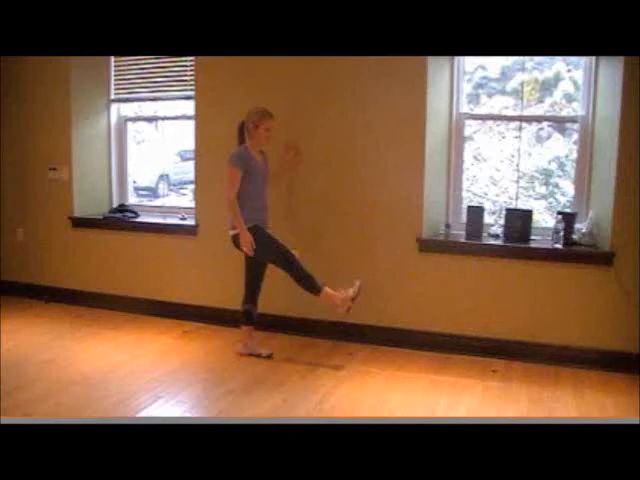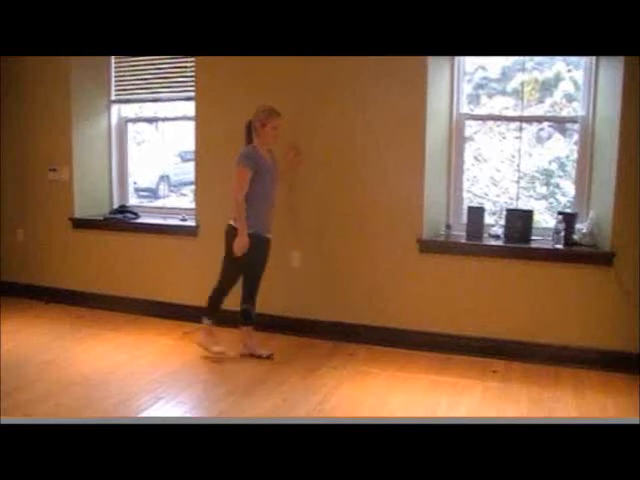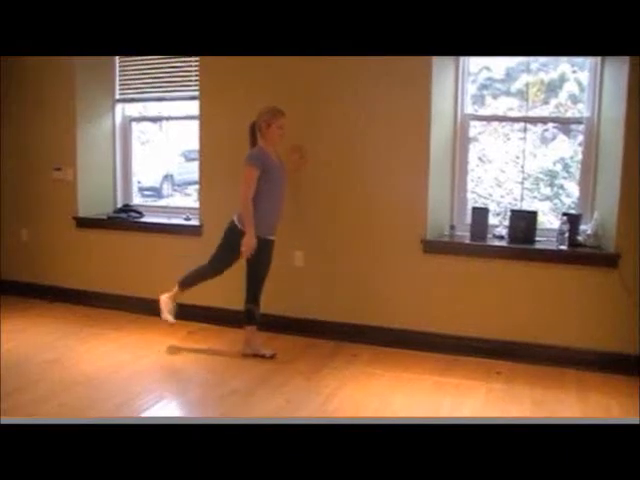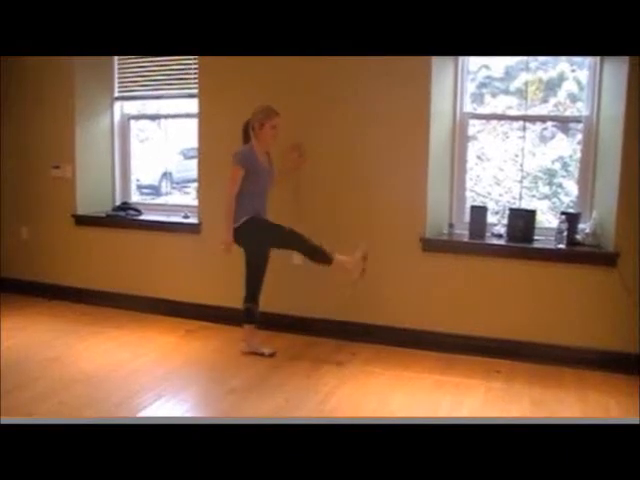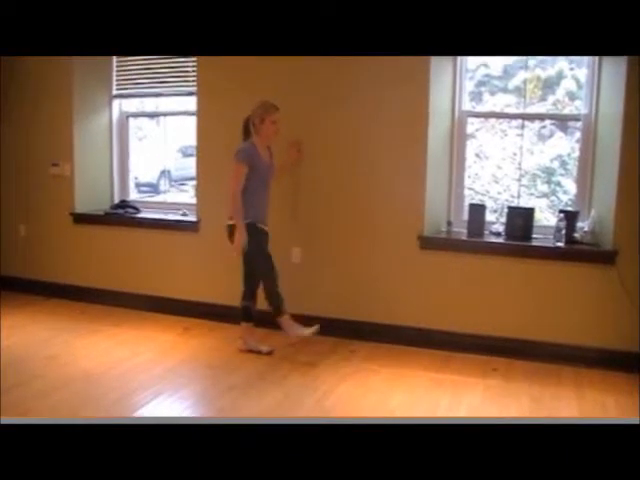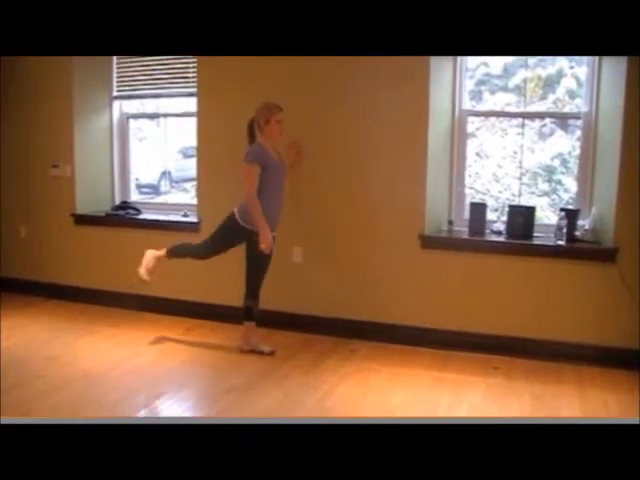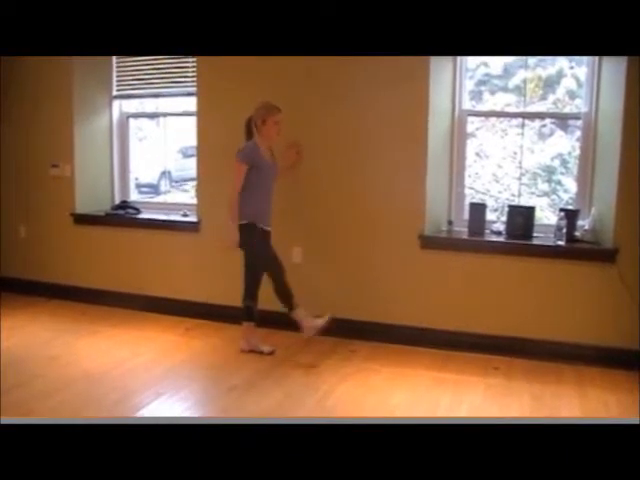
dt=0.4s
person 1, frame 1
left shoulder: (261, 156)
right shoulder: (239, 156)
right elbow: (230, 196)
left wrist: (285, 165)
right wrist: (242, 231)
left hip: (259, 228)
right hip: (246, 229)
left knee: (253, 286)
right knee: (288, 260)
left ankle: (247, 342)
right ankle: (336, 298)
person 1, frame 2
left shoulder: (269, 155)
right shoulder: (248, 155)
right elbow: (238, 196)
left wrist: (288, 164)
right wrist: (242, 233)
left hip: (261, 232)
right hip: (242, 229)
left knee: (252, 287)
right knee: (228, 279)
left ankle: (248, 342)
right ankle: (206, 332)
person 1, frame 3
left shoulder: (275, 156)
right shoulder: (257, 156)
right elbow: (246, 196)
left wrist: (292, 166)
right wrist: (250, 234)
left hip: (267, 235)
right hip: (246, 229)
left knee: (255, 288)
right knee: (214, 268)
left ankle: (251, 341)
right ankle: (171, 297)
person 1, frame 4
left shoulder: (266, 156)
right shoulder: (243, 155)
right elbow: (231, 194)
left wrist: (291, 166)
right wrist: (228, 231)
left hip: (256, 226)
right hip: (245, 224)
left knee: (255, 283)
right knee: (296, 239)
left ankle: (250, 340)
right ankle: (347, 264)
person 1, frame 5
left shoulder: (268, 150)
right shoulder: (245, 151)
right elbow: (235, 192)
left wrist: (289, 162)
right wrist: (240, 229)
left hip: (257, 227)
right hip: (243, 225)
left knee: (255, 280)
right knee: (268, 271)
left ankle: (248, 338)
right ankle: (287, 324)
person 1, frame 6
left shoulder: (274, 152)
right shoulder: (255, 152)
right elbow: (250, 194)
left wrist: (288, 163)
right wrist: (263, 229)
left hip: (265, 229)
right hip: (245, 223)
left knee: (255, 284)
right knee: (204, 250)
left ankle: (249, 338)
right ankle: (155, 256)
person 1, frame 7
left shoulder: (269, 152)
right shoulder: (247, 152)
right elbow: (234, 192)
left wrist: (286, 164)
right wrist: (233, 227)
left hip: (259, 225)
right hip: (245, 224)
left knee: (254, 280)
right knee: (275, 269)
left ankle: (249, 338)
right ankle: (303, 320)
